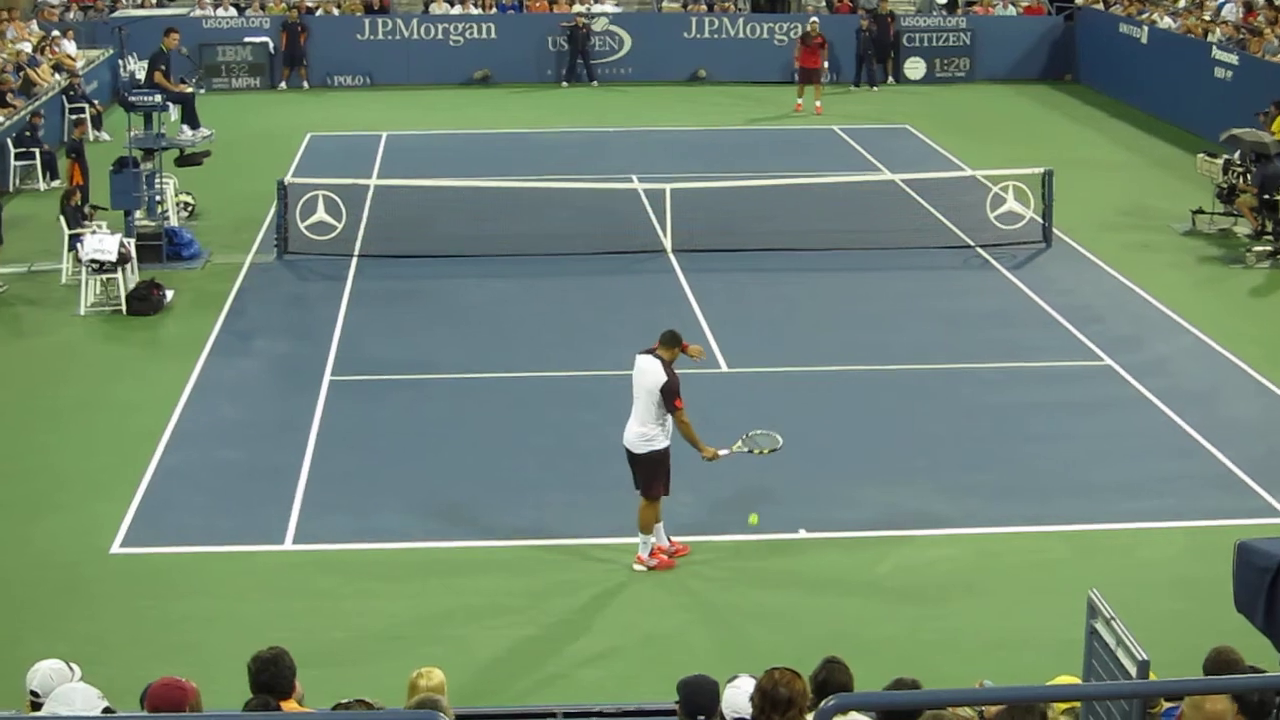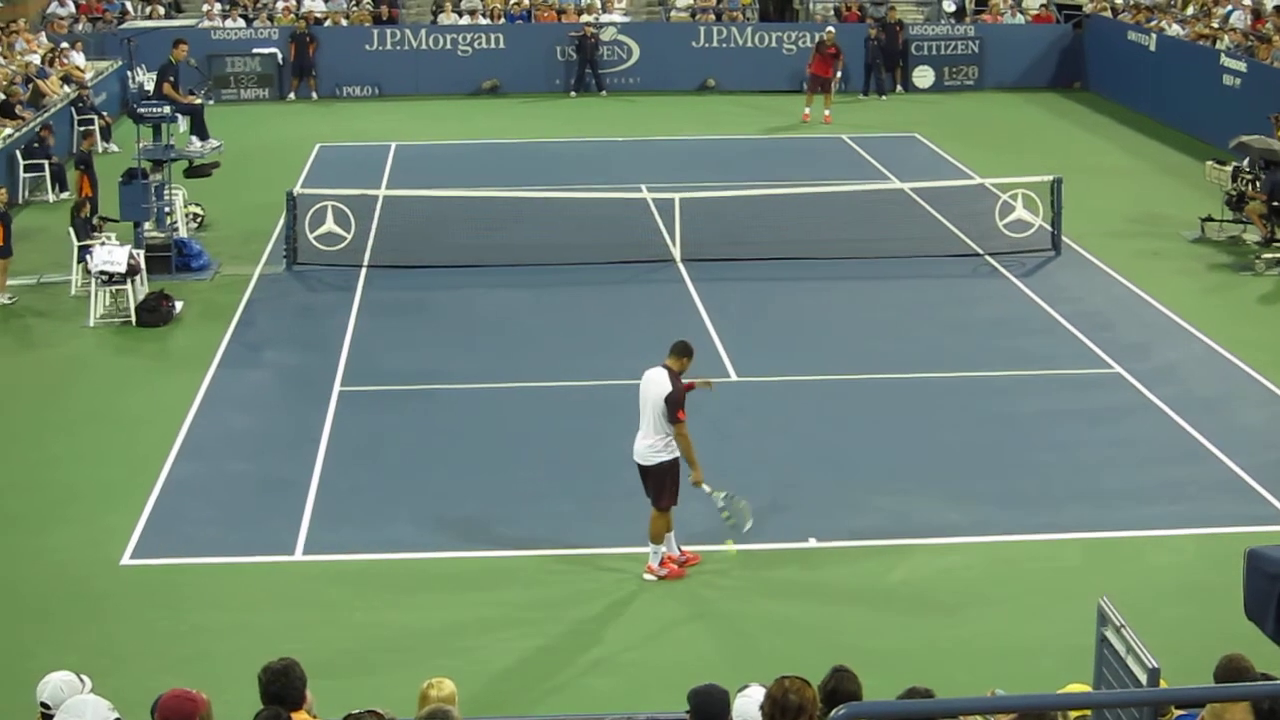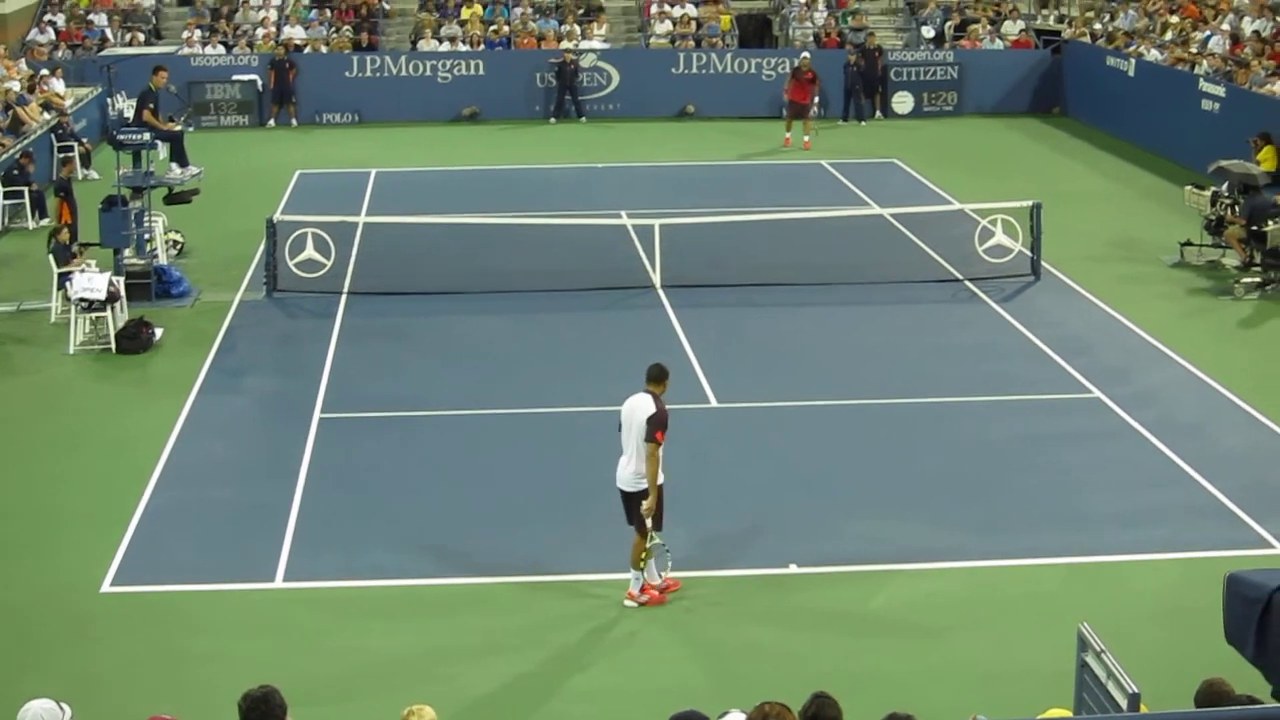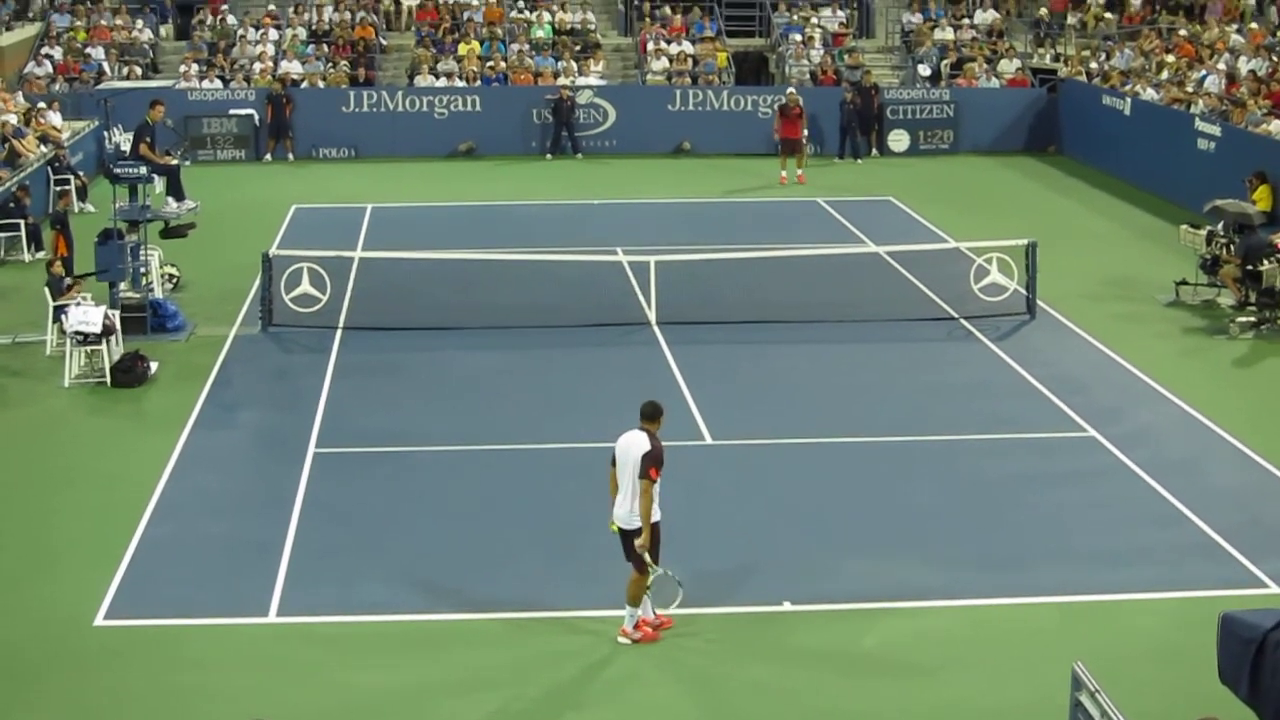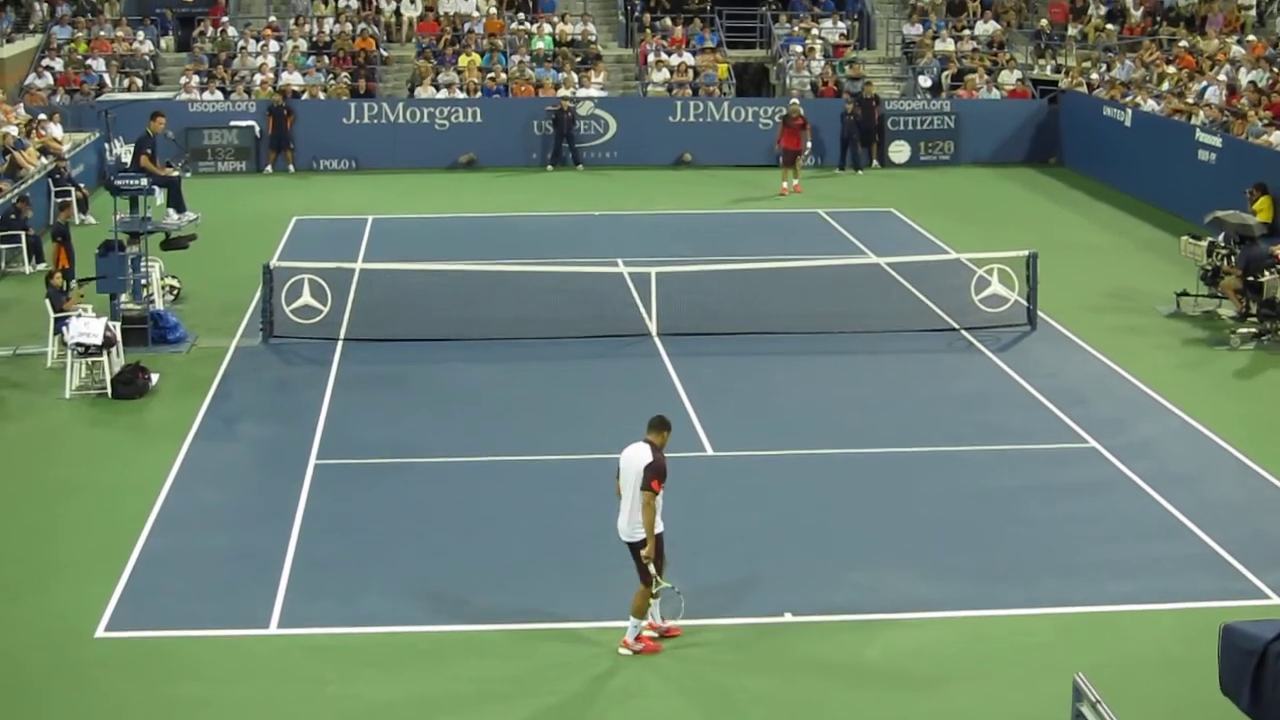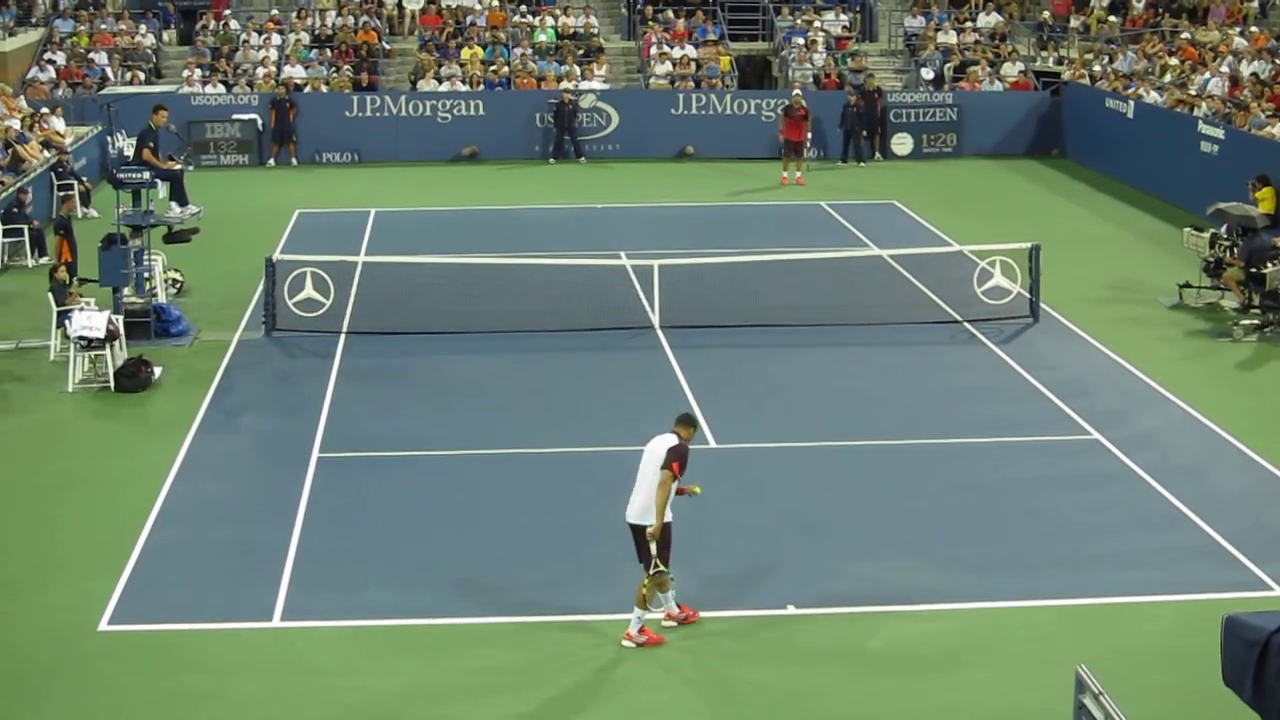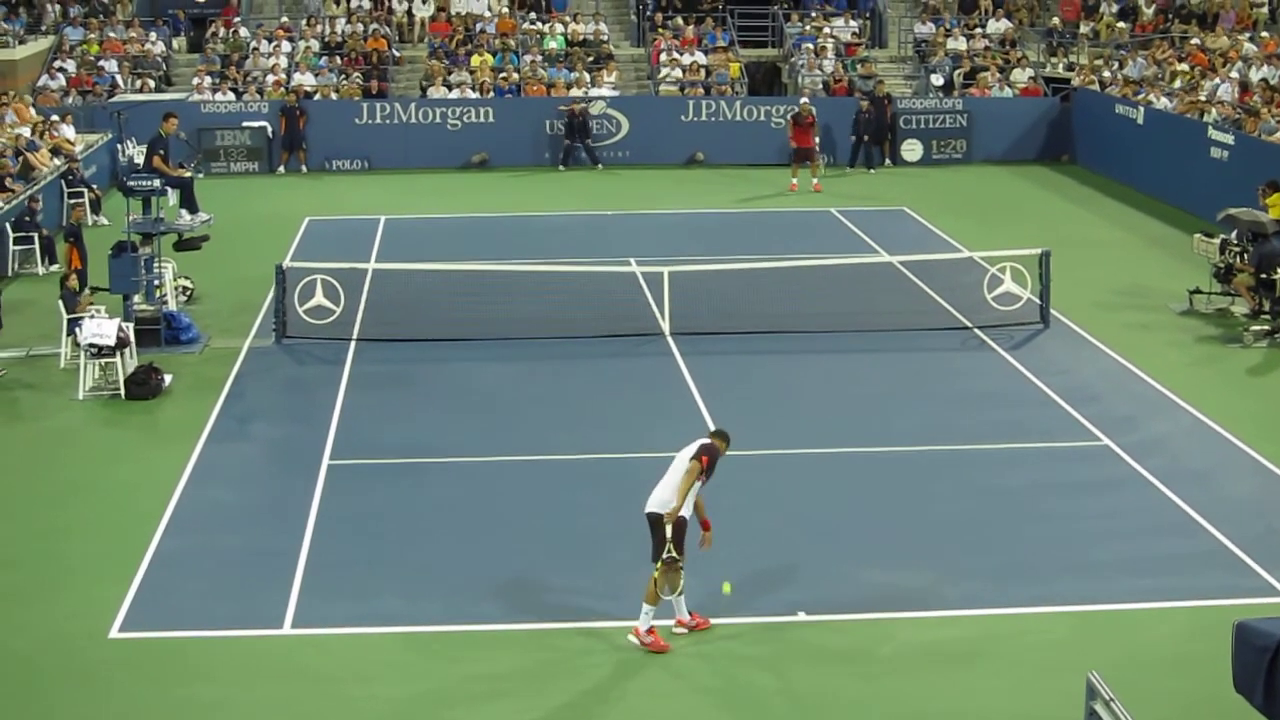
dt=0.4s
person 1, frame 1
left shoulder: (642, 358)
right shoulder: (668, 378)
left elbow: (661, 345)
right elbow: (681, 420)
left wrist: (686, 348)
right wrist: (702, 449)
left hip: (633, 439)
right hip: (652, 445)
left knee: (653, 495)
right knee: (650, 499)
left ankle: (662, 543)
right ankle: (644, 556)
person 1, frame 2
left shoulder: (650, 374)
right shoulder: (673, 389)
right elbow: (680, 434)
left wrist: (693, 385)
right wrist: (695, 469)
left hip: (643, 450)
right hip: (661, 456)
left knee: (664, 506)
right knee: (660, 509)
left ankle: (673, 553)
right ankle: (654, 565)
person 1, frame 3
left shoulder: (630, 402)
right shoulder: (657, 411)
right elbow: (651, 454)
right wrist: (653, 495)
left hip: (625, 477)
right hip: (642, 482)
left knee: (643, 532)
right knee: (643, 535)
left ankle: (652, 580)
right ankle: (635, 591)
person 1, frame 4
left shoulder: (624, 438)
right shoulder: (653, 448)
left elbow: (613, 477)
right elbow: (646, 491)
left wrist: (615, 510)
right wrist: (646, 532)
left hip: (622, 515)
right hip: (641, 519)
left knee: (642, 569)
right knee: (641, 571)
left ankle: (646, 616)
right ankle: (629, 628)
person 1, frame 5
left shoulder: (629, 451)
right shoulder: (655, 460)
right elbow: (648, 502)
right wrist: (650, 543)
left hip: (627, 526)
right hip: (643, 531)
left knee: (656, 573)
right knee: (648, 583)
left ankle: (653, 623)
right ankle: (630, 640)
person 1, frame 6
left shoulder: (657, 441)
right shoulder: (679, 447)
right elbow: (664, 482)
left wrist: (681, 490)
right wrist: (658, 522)
left hip: (636, 513)
right hip: (651, 518)
left knee: (659, 566)
right knee: (654, 573)
left ankle: (673, 612)
right ankle: (634, 632)
person 1, frame 7
left shoulder: (695, 448)
right shoulder: (710, 448)
left elbow: (695, 493)
right elbow: (691, 473)
left wrist: (706, 528)
right wrist: (678, 506)
left hip: (658, 508)
right hip: (668, 511)
left ankle: (683, 619)
right ankle: (643, 629)
